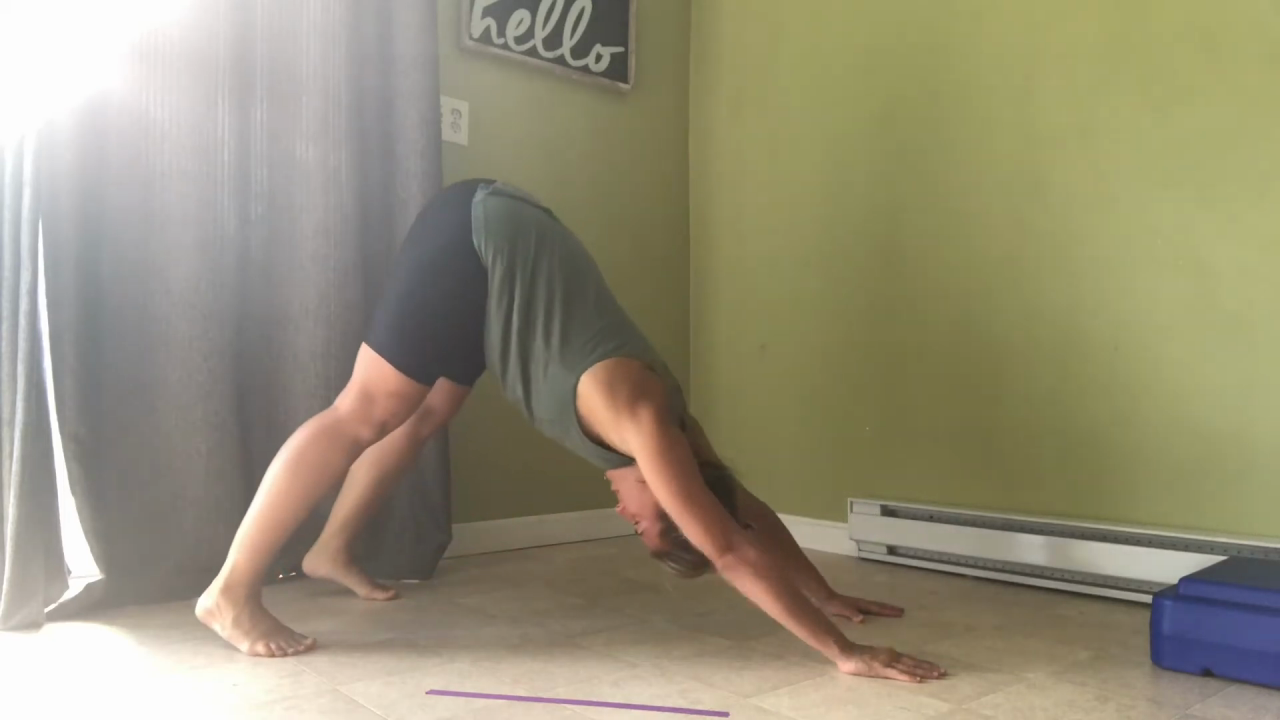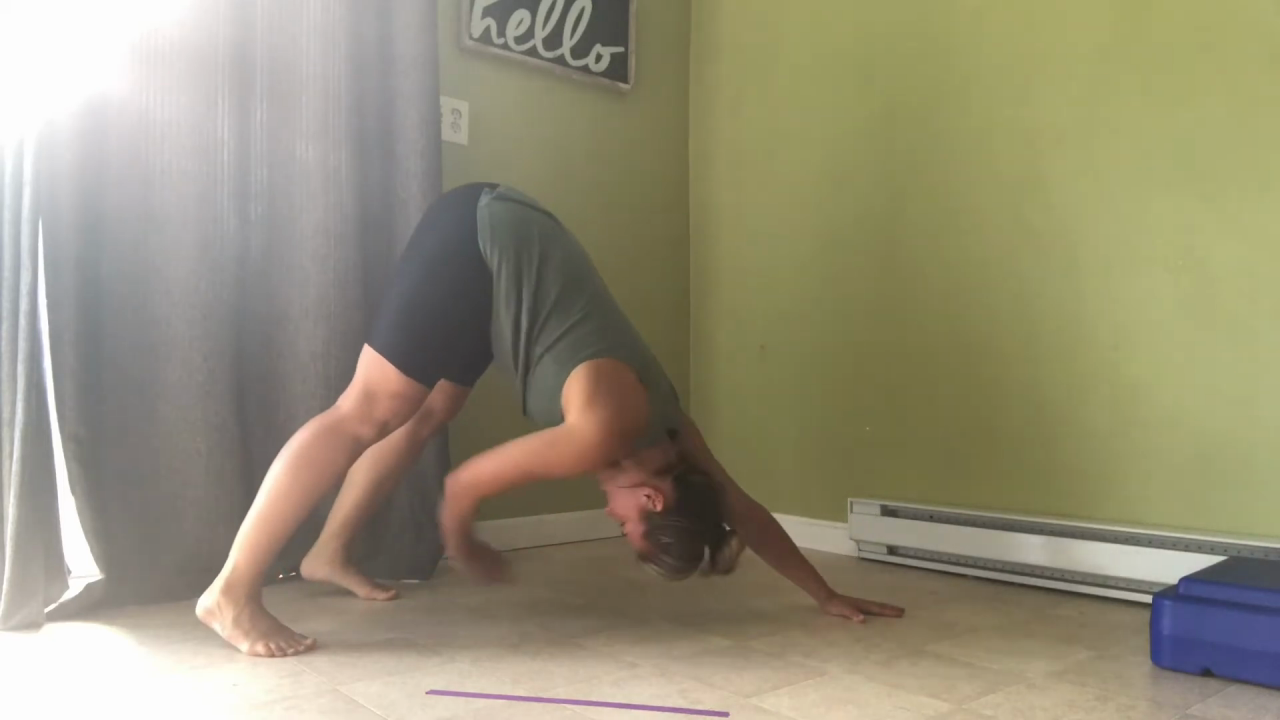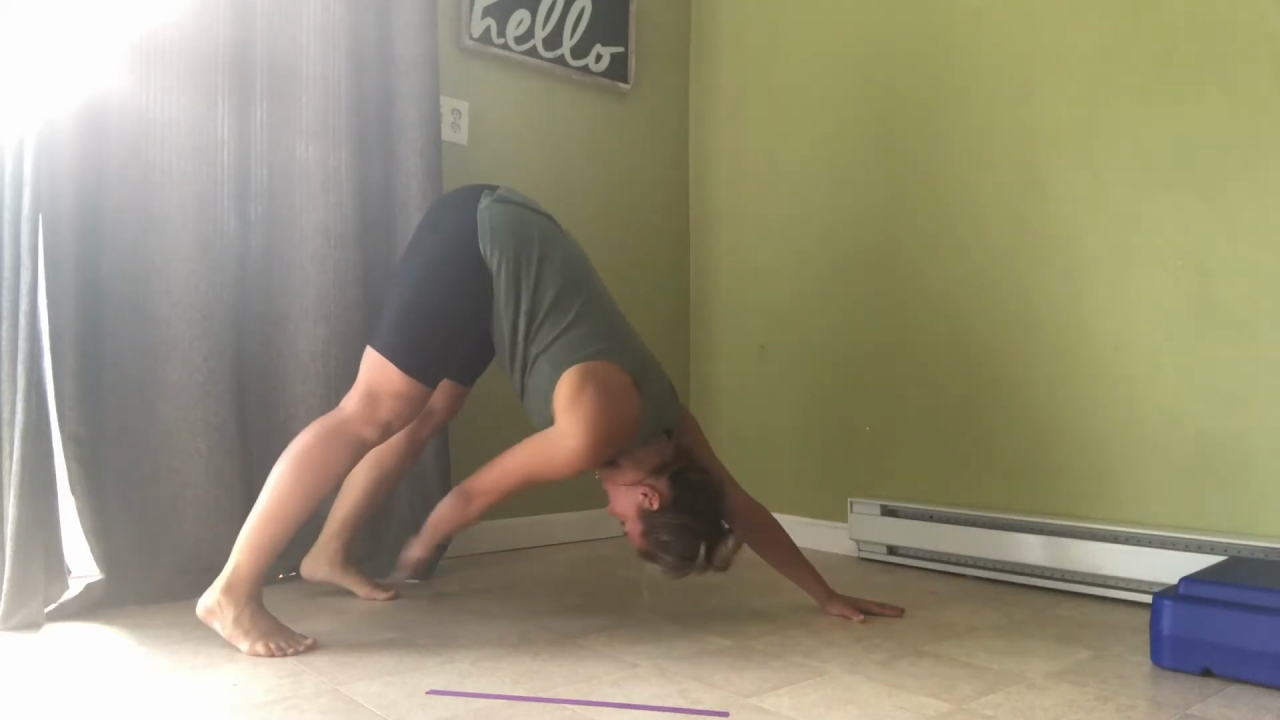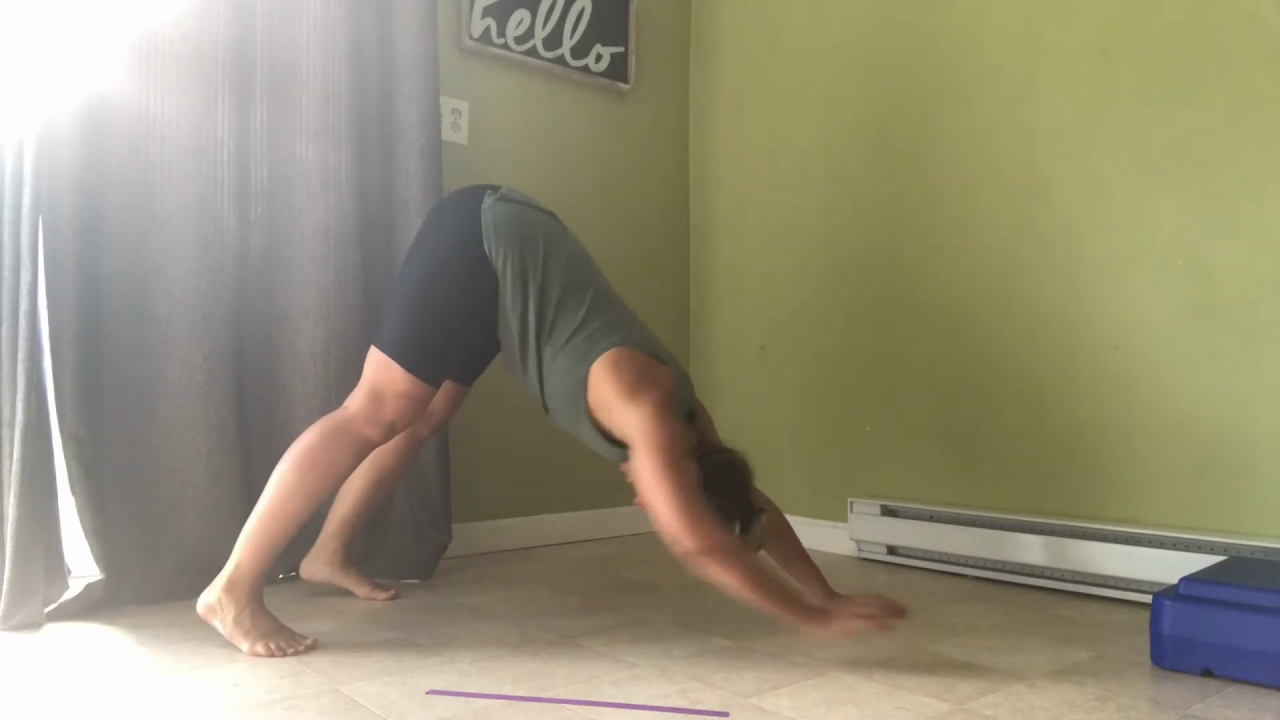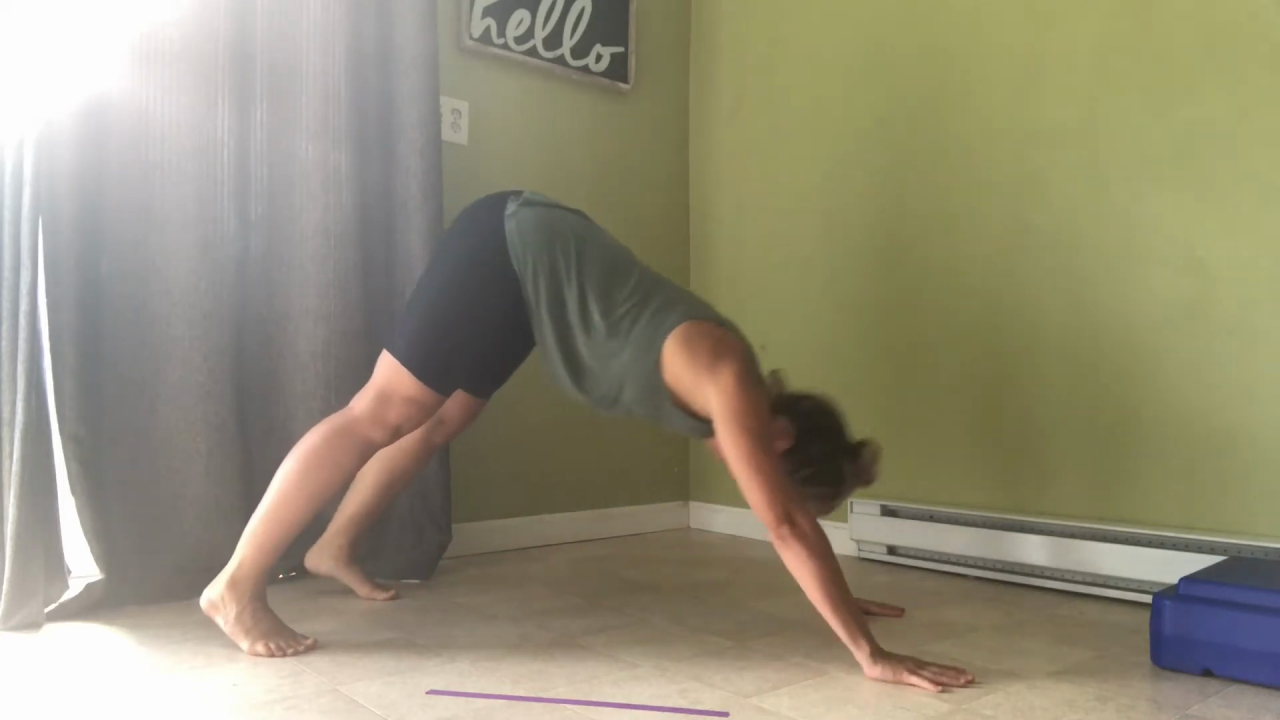
dt=0.4s
person 1, frame 1
left shoulder: (669, 427)
right shoulder: (641, 420)
left elbow: (747, 511)
right elbow: (727, 552)
left wrist: (831, 600)
right wrist: (843, 648)
left hip: (498, 243)
right hip: (473, 234)
left knee: (427, 412)
right knee: (366, 413)
left ankle: (331, 551)
right ankle: (232, 594)
person 1, frame 2
left shoulder: (668, 431)
right shoulder: (609, 430)
left elbow: (742, 508)
right elbow: (466, 484)
left wrist: (826, 595)
right wrist: (466, 552)
left hip: (500, 246)
right hip: (478, 238)
left knee: (426, 414)
right knee: (365, 414)
left ankle: (329, 553)
right ankle: (231, 593)
person 1, frame 3
left shoulder: (670, 430)
right shoulder: (599, 430)
left elbow: (741, 506)
right elbow: (470, 496)
left wrist: (826, 595)
right wrist: (419, 551)
left hip: (501, 246)
right hip: (477, 239)
left knee: (425, 415)
right knee: (368, 416)
left ankle: (329, 553)
right ankle: (232, 593)
person 1, frame 4
left shoulder: (683, 420)
right shoulder: (649, 410)
left elbow: (750, 505)
right elbow: (693, 540)
left wrist: (823, 592)
right wrist: (809, 613)
left hip: (501, 251)
right hip: (483, 244)
left knee: (422, 417)
right knee: (371, 417)
left ankle: (328, 555)
right ankle: (231, 591)
person 1, frame 5
left shoulder: (750, 398)
right shoulder: (729, 385)
left elbow: (791, 518)
right elbow: (786, 525)
left wrist: (840, 600)
right wrist: (869, 653)
left hip: (527, 263)
right hip: (508, 247)
left knee: (439, 417)
right knee: (381, 414)
left ankle: (335, 549)
right ankle: (236, 588)
